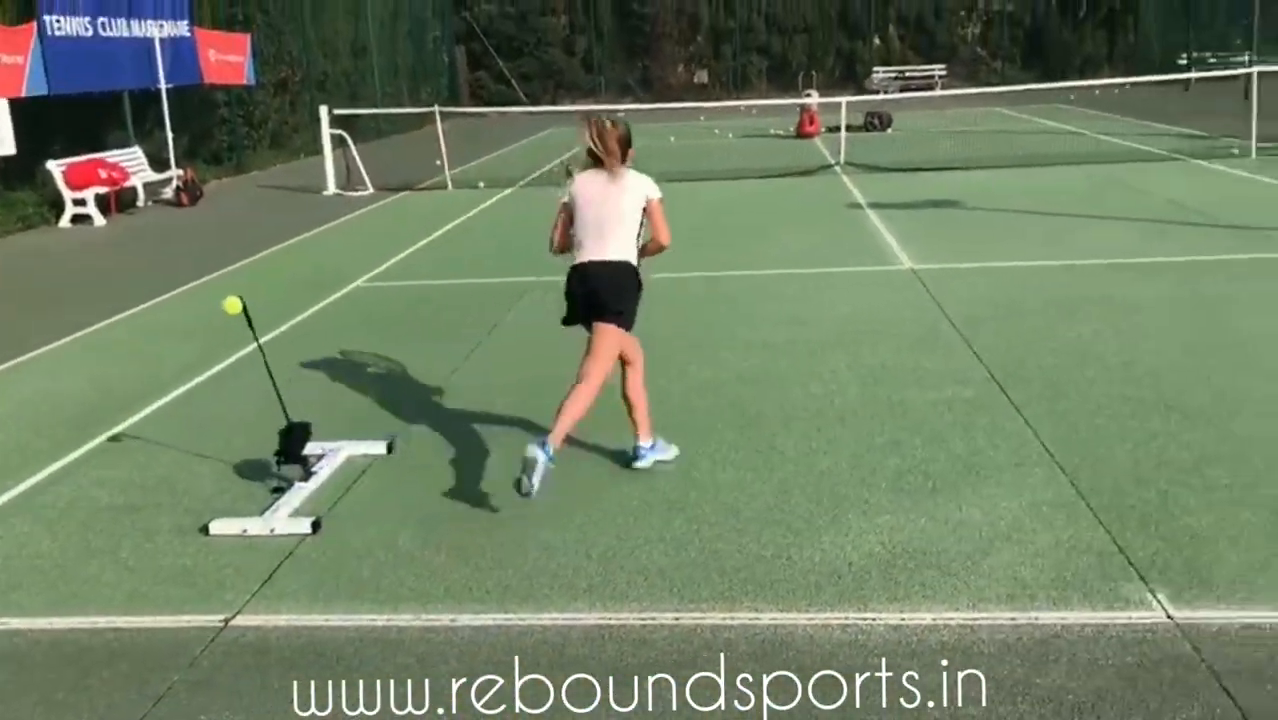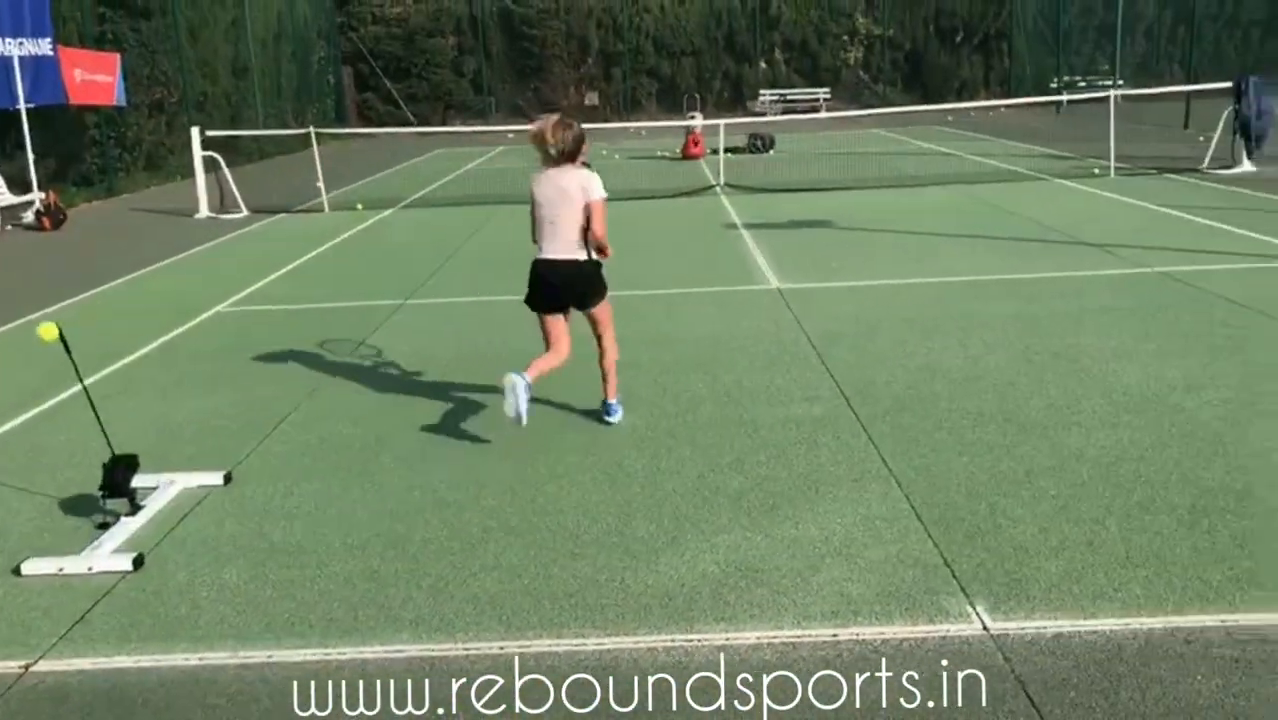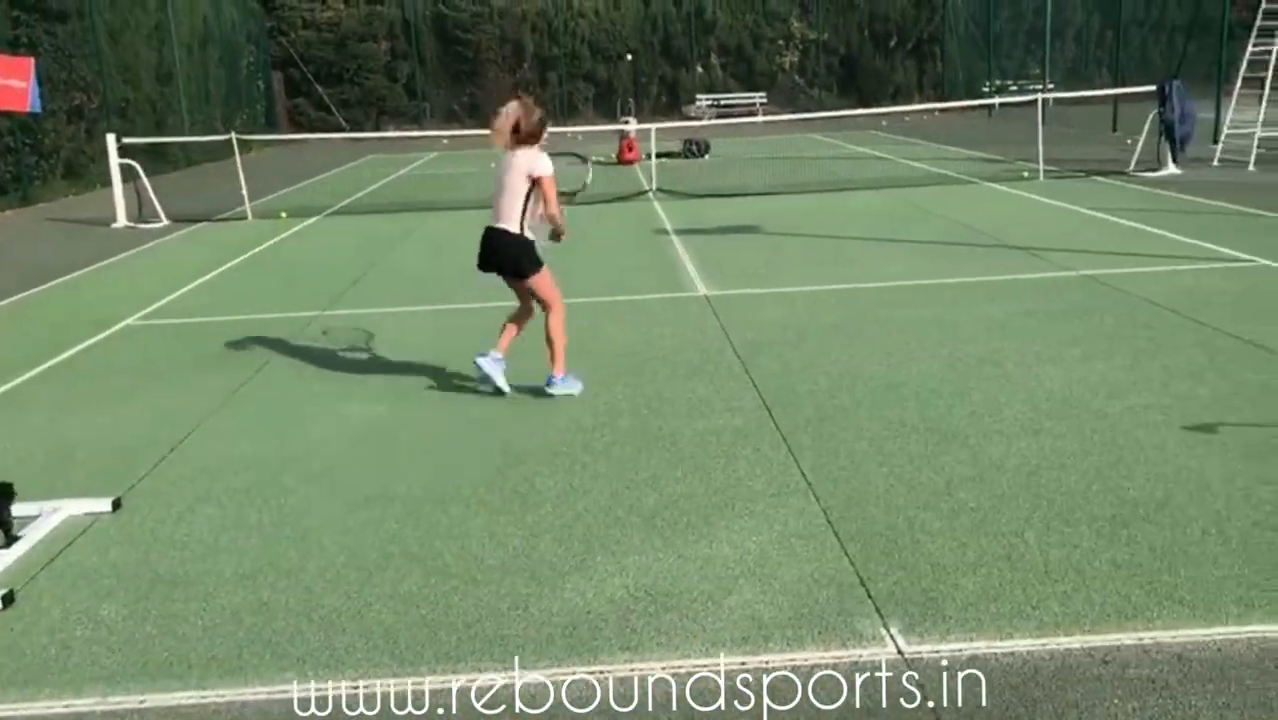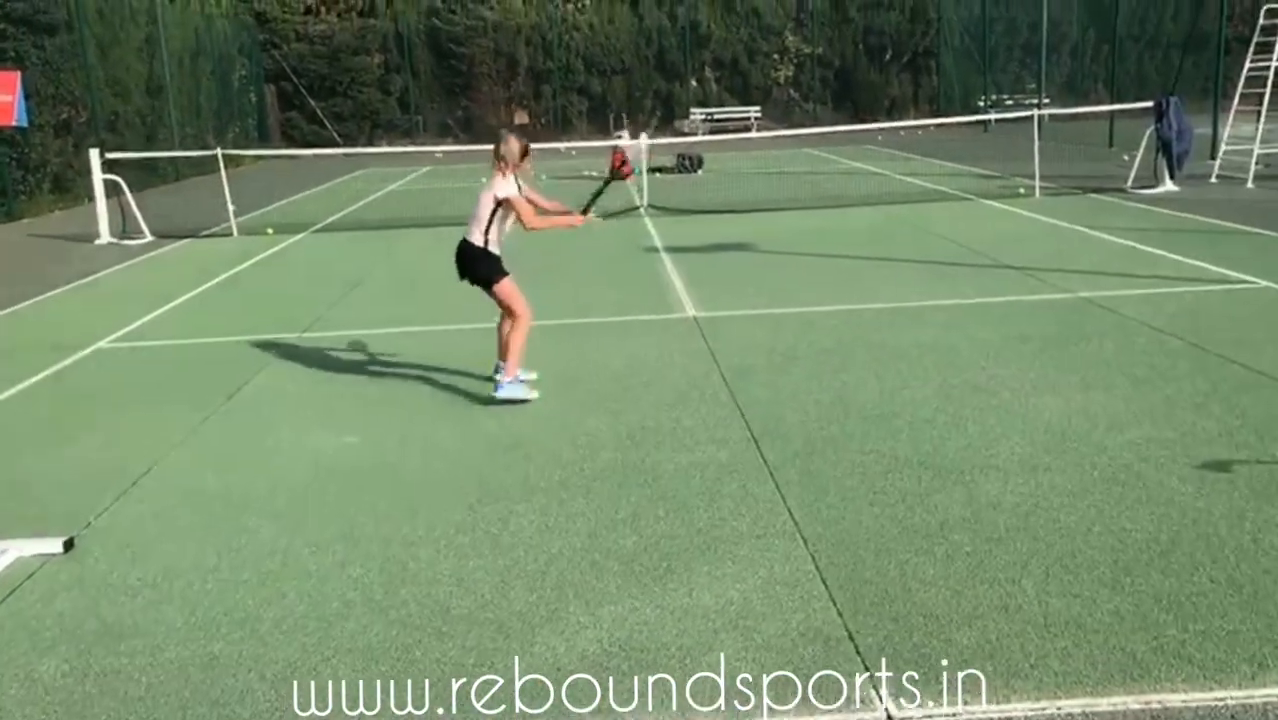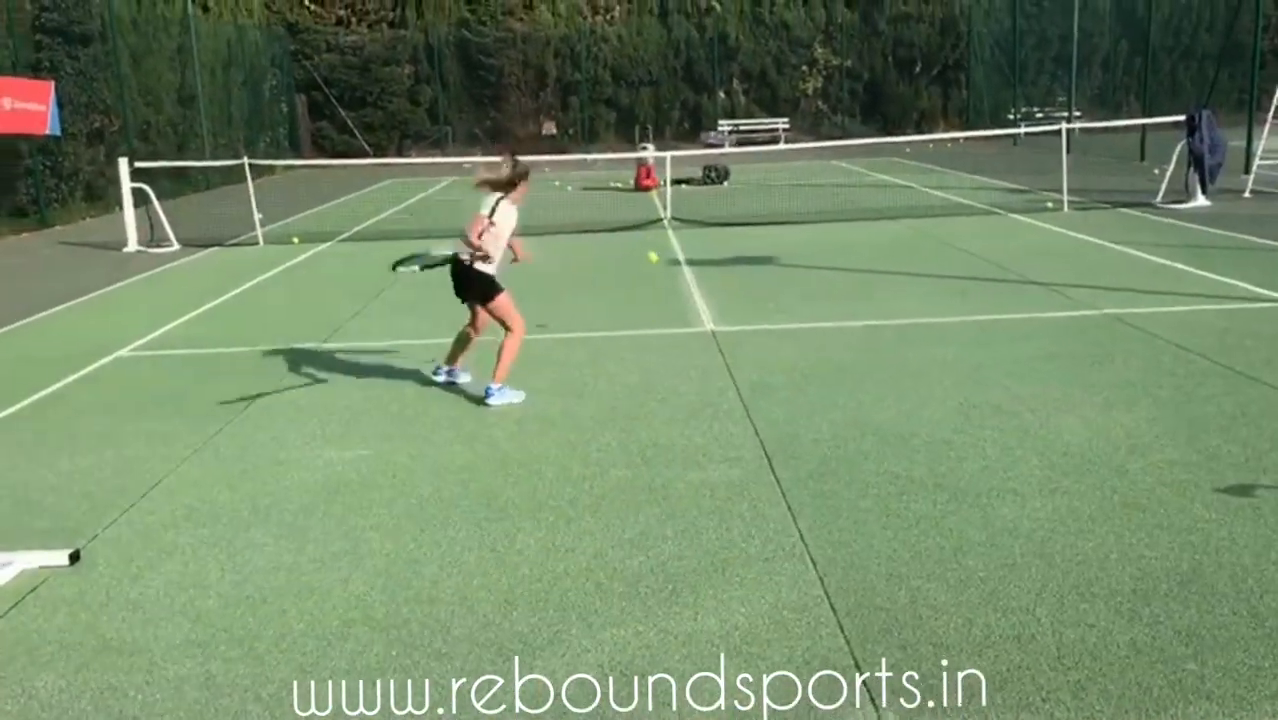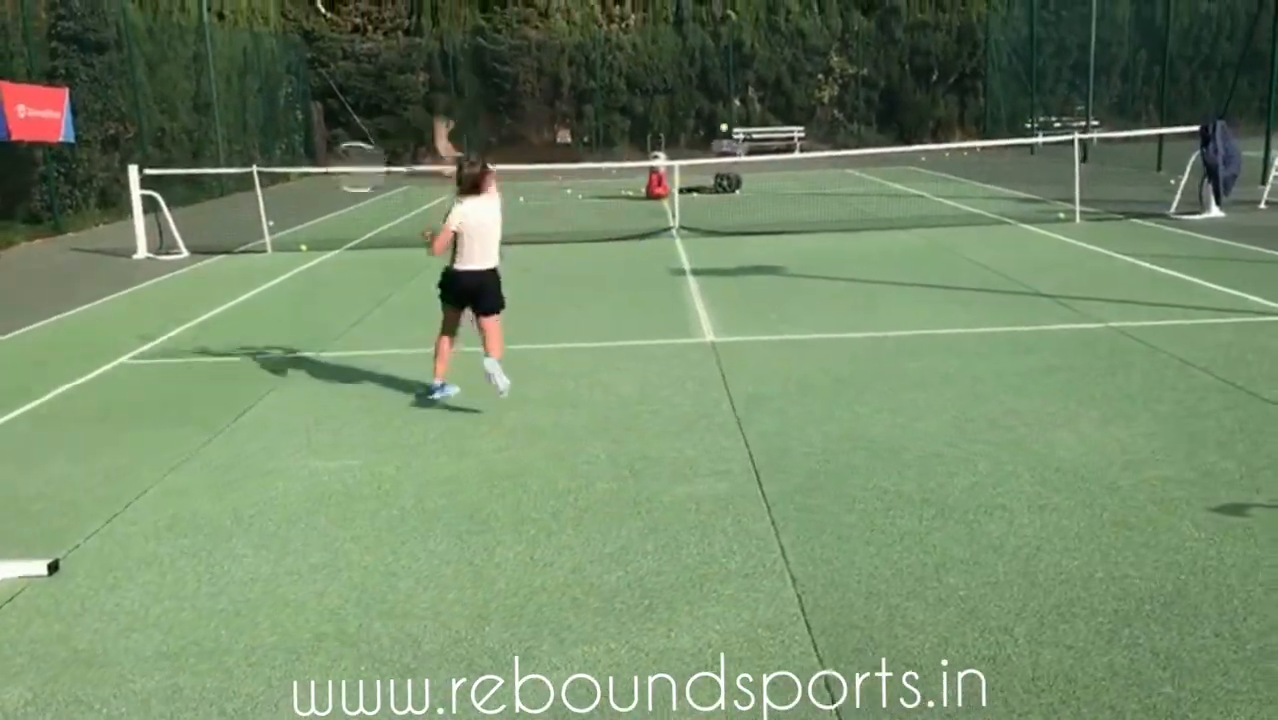
dt=0.4s
person 1, frame 1
left shoulder: (577, 184)
right shoulder: (642, 183)
left elbow: (558, 243)
right elbow: (662, 240)
left hip: (580, 279)
right hip: (617, 280)
left knee: (633, 358)
right knee: (591, 379)
left ankle: (645, 444)
right ankle: (546, 448)
person 1, frame 2
left shoulder: (539, 181)
right shoulder: (589, 180)
left elbow: (538, 232)
right elbow: (598, 235)
right wrist: (605, 248)
left hip: (544, 272)
right hip: (581, 270)
left knee: (558, 351)
right knee: (605, 334)
left ankle: (523, 379)
right ankle: (611, 404)
person 1, frame 3
left shoulder: (509, 156)
right shoulder: (538, 159)
right elbow: (552, 211)
left wrist: (538, 213)
right wrist: (559, 229)
left hip: (494, 239)
right hip: (515, 243)
left knee: (527, 304)
right knee: (554, 306)
left ankle: (494, 358)
right ankle: (558, 377)
person 1, frame 4
left shoulder: (509, 180)
right shoulder: (506, 182)
left elbow: (542, 203)
right elbow: (531, 222)
left wrist: (573, 213)
right wrist: (569, 220)
left hip: (473, 252)
right hip: (480, 255)
left knee: (510, 307)
right knee: (522, 314)
left ankle: (506, 368)
right ankle: (506, 383)
person 1, frame 5
left shoulder: (508, 206)
right shoulder: (497, 204)
right elbow: (470, 237)
left wrist: (516, 250)
right wrist: (480, 249)
left hip: (478, 273)
right hip: (475, 274)
left knee: (477, 324)
right knee: (516, 328)
left ankle: (447, 369)
right ankle: (496, 389)
person 1, frame 6
left shoulder: (459, 210)
right shoulder: (493, 200)
left elbow: (437, 250)
left wrist: (430, 236)
left hip: (458, 278)
right hip: (486, 279)
left knee: (448, 330)
right knee: (492, 338)
left ankle: (439, 384)
right ankle: (493, 363)
